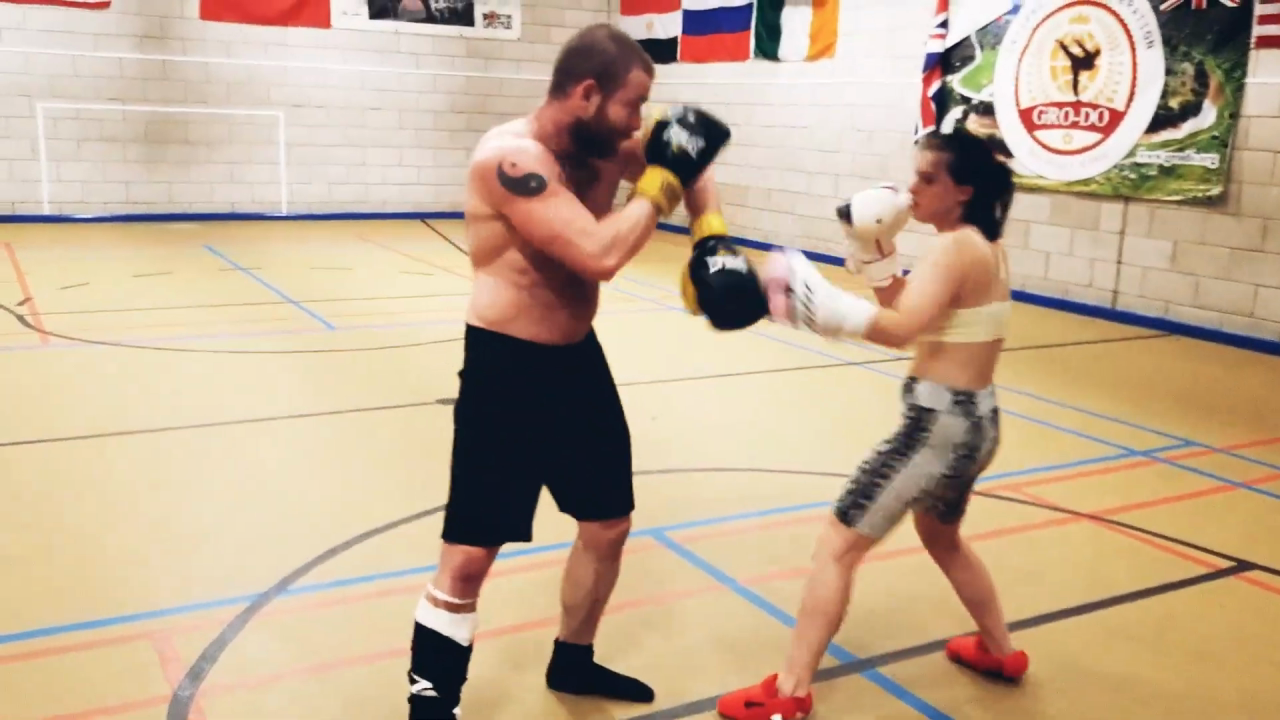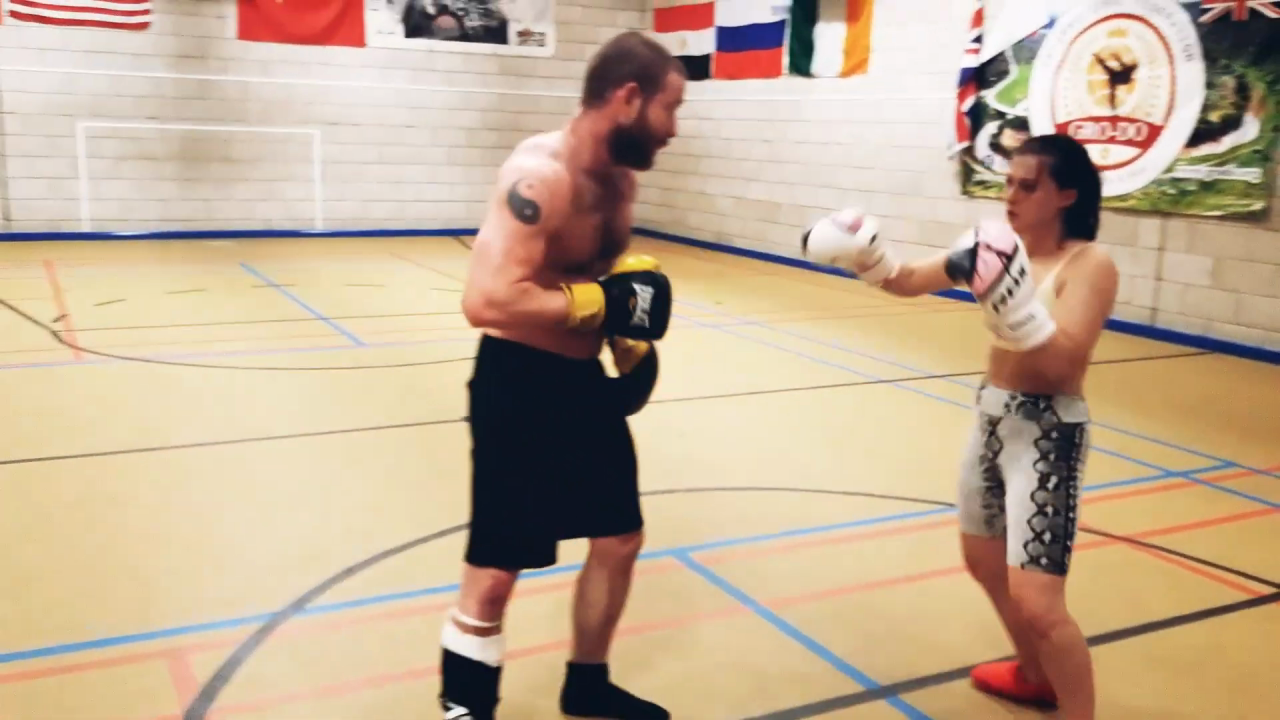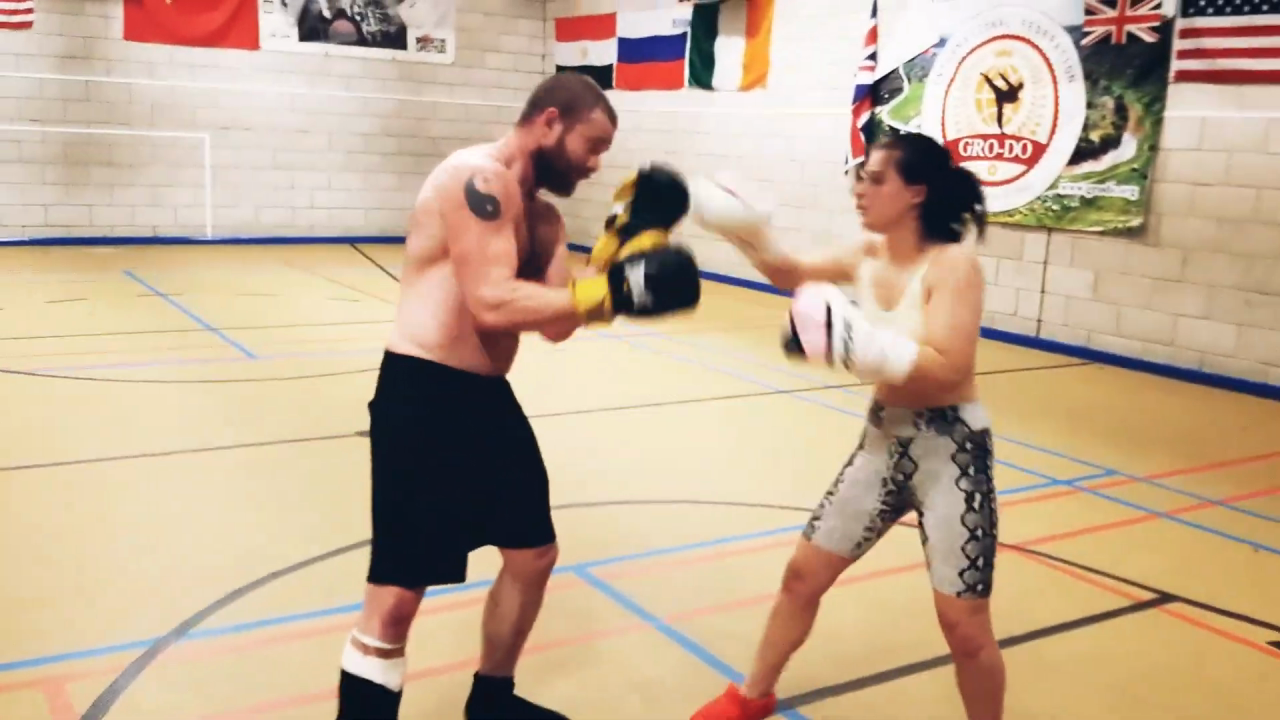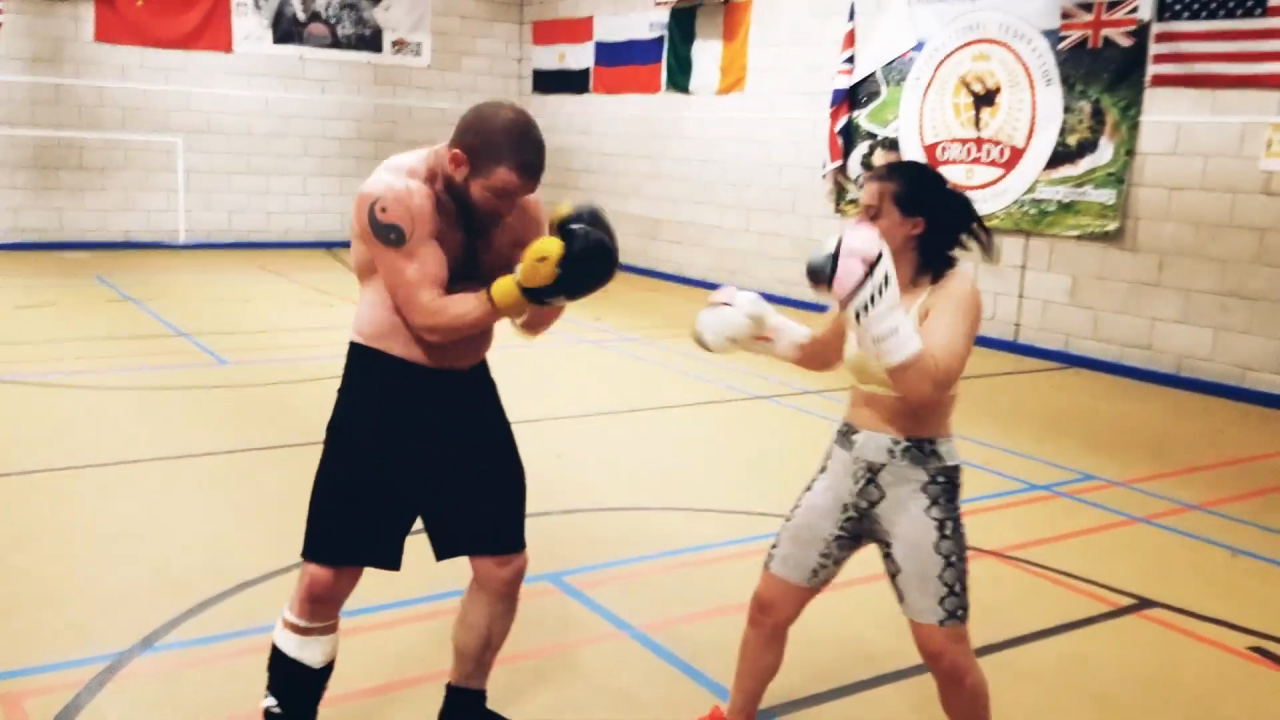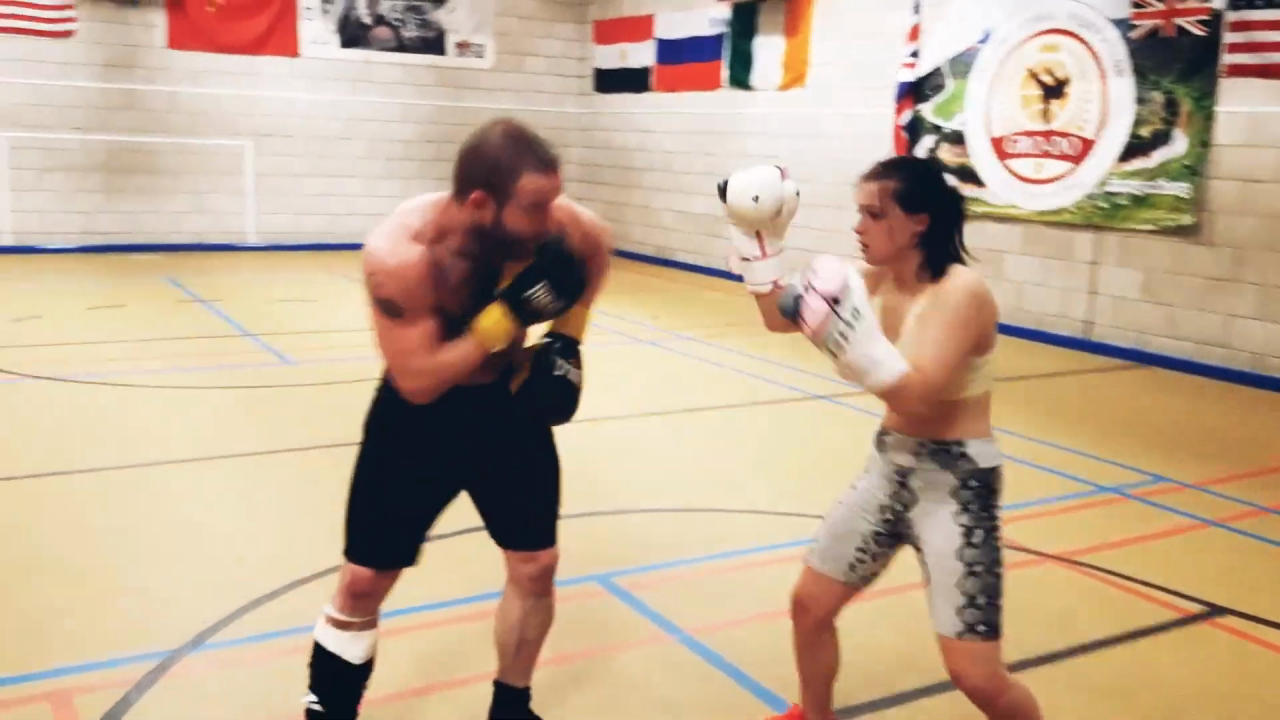
dt=0.4s
person 1, frame 1
left shoulder: (610, 141)
right shoulder: (508, 159)
left elbow: (695, 165)
right elbow: (599, 256)
left wrist: (712, 237)
right wrist: (662, 177)
left hip: (578, 360)
right hip: (504, 370)
left knee: (609, 525)
right knee: (469, 555)
left ankle: (572, 660)
person 1, frame 2
left shoulder: (619, 177)
right shoulder: (541, 176)
right elbow: (486, 301)
left wrist: (627, 327)
right wrist: (598, 302)
left hip: (586, 380)
right hip: (517, 382)
left knee: (619, 542)
right knee: (493, 576)
person 1, frame 3
left shoulder: (541, 213)
right shoulder: (480, 176)
left elbow: (554, 312)
right elbow: (492, 302)
left wrist: (622, 239)
right wrist: (612, 291)
left hip: (488, 397)
right hip: (421, 399)
left knee: (534, 556)
right knee: (396, 596)
person 1, frame 4
left shoulder: (512, 206)
right shoulder: (397, 193)
left elbow: (535, 320)
right elbow: (434, 319)
left wrist: (553, 280)
right wrist: (523, 283)
left hip: (468, 390)
right hip: (385, 388)
left knee: (504, 566)
right knee: (325, 579)
person 1, frame 5
left shoulder: (550, 222)
right shoulder: (398, 252)
left elbow: (597, 244)
right elbow: (417, 381)
left wrist: (565, 339)
right wrist: (507, 316)
left hip: (510, 398)
right hip: (420, 407)
left knee: (535, 566)
right knee: (363, 579)
person 2, frame 1
left shoulder: (955, 251)
right shoulder: (981, 246)
left elbow: (900, 329)
right elbow: (900, 302)
left wrist: (811, 300)
right wrist: (872, 247)
left hip: (936, 423)
right hip: (974, 421)
left knee: (835, 549)
right knee: (939, 534)
right ankle: (999, 649)
person 2, frame 2
left shoulder: (1091, 266)
right shoulder: (999, 246)
left elbow: (1061, 365)
right elbow: (910, 281)
left wrist: (1012, 295)
right wrist: (863, 251)
left hip: (1047, 436)
right hip: (992, 422)
left knee: (1036, 601)
right knee: (984, 564)
right ankle: (1036, 672)
person 2, frame 3
left shoulder: (954, 266)
right shoulder: (869, 257)
left elbow: (948, 372)
right elbow: (787, 273)
left wrist: (854, 342)
right wrist: (739, 227)
left hip: (950, 449)
right hip: (883, 440)
left knee: (964, 626)
right knee: (803, 575)
person 2, frame 4
left shoulder: (955, 292)
right shoulder: (859, 276)
left elbow: (928, 390)
right elbow: (820, 355)
left wrist: (872, 303)
right wrist: (760, 326)
left hip: (919, 480)
right hip: (847, 465)
left knee: (946, 655)
right knee: (769, 605)
person 2, frame 5
left shoulder: (963, 293)
right shoulder: (873, 279)
left elbow: (918, 398)
right elbow: (779, 317)
left wrist: (845, 330)
right wrist: (757, 238)
left hip: (954, 483)
right hip: (889, 469)
left knee: (975, 673)
right knee: (809, 604)
